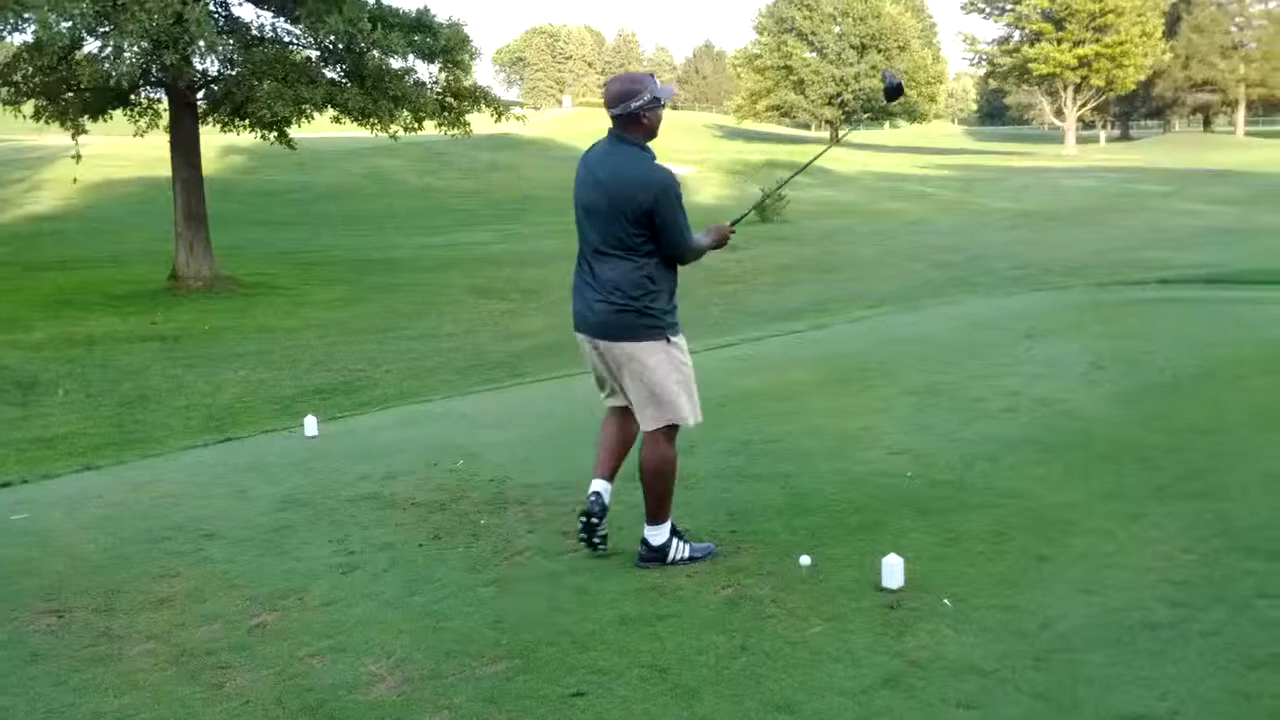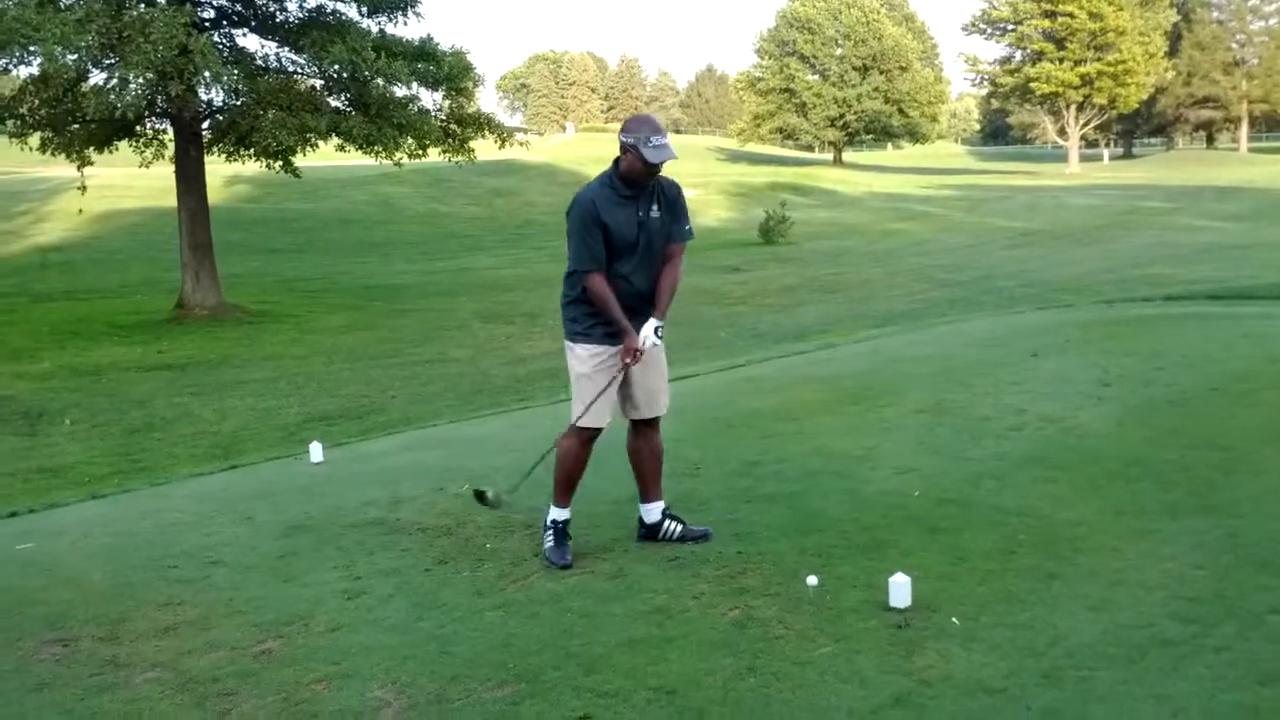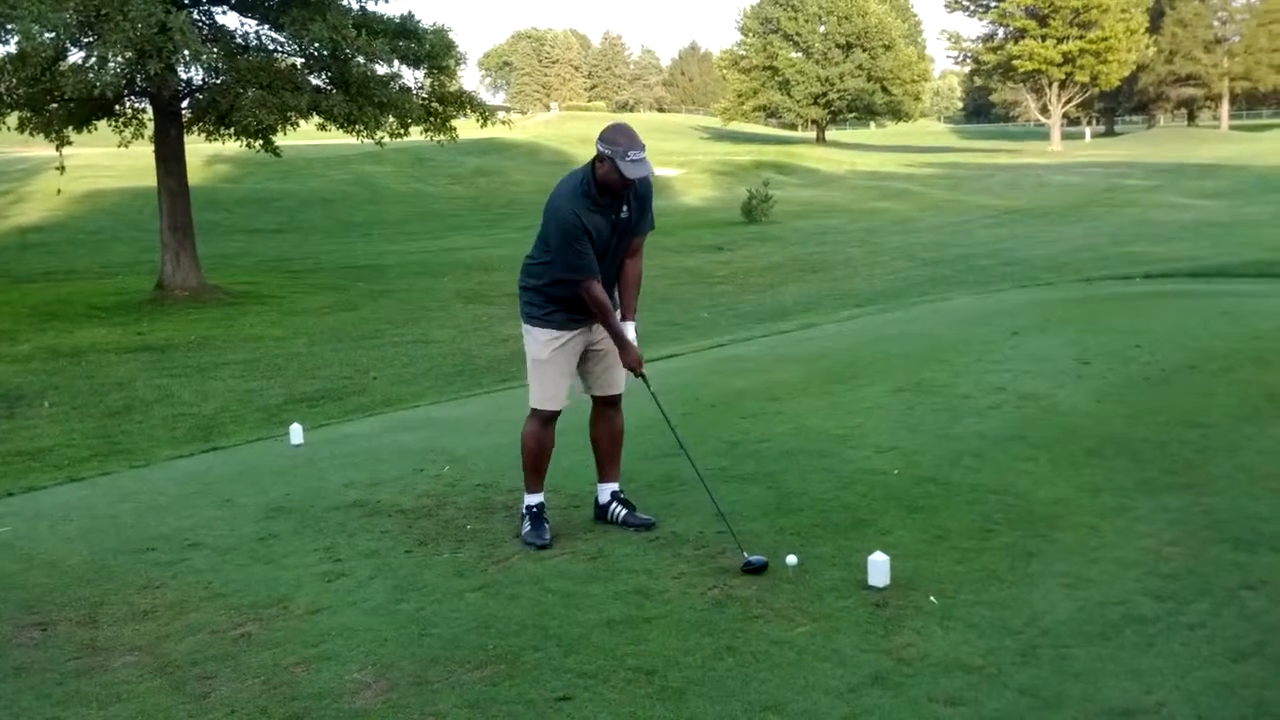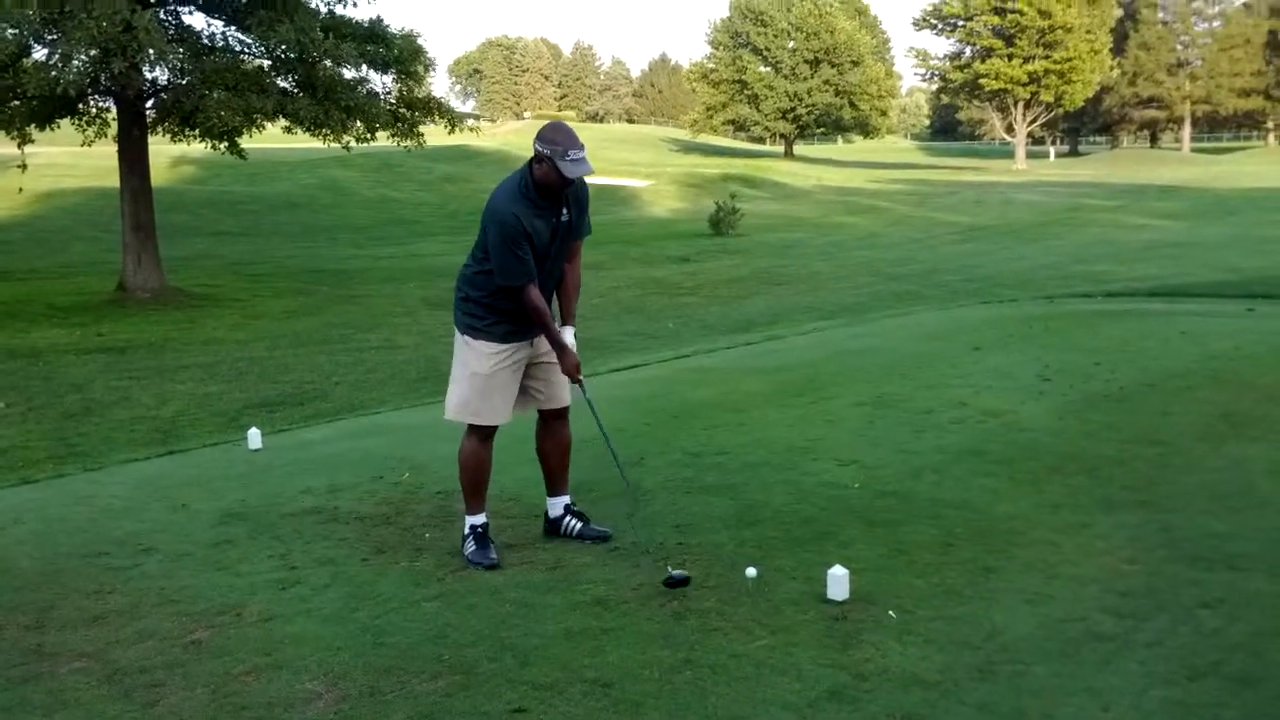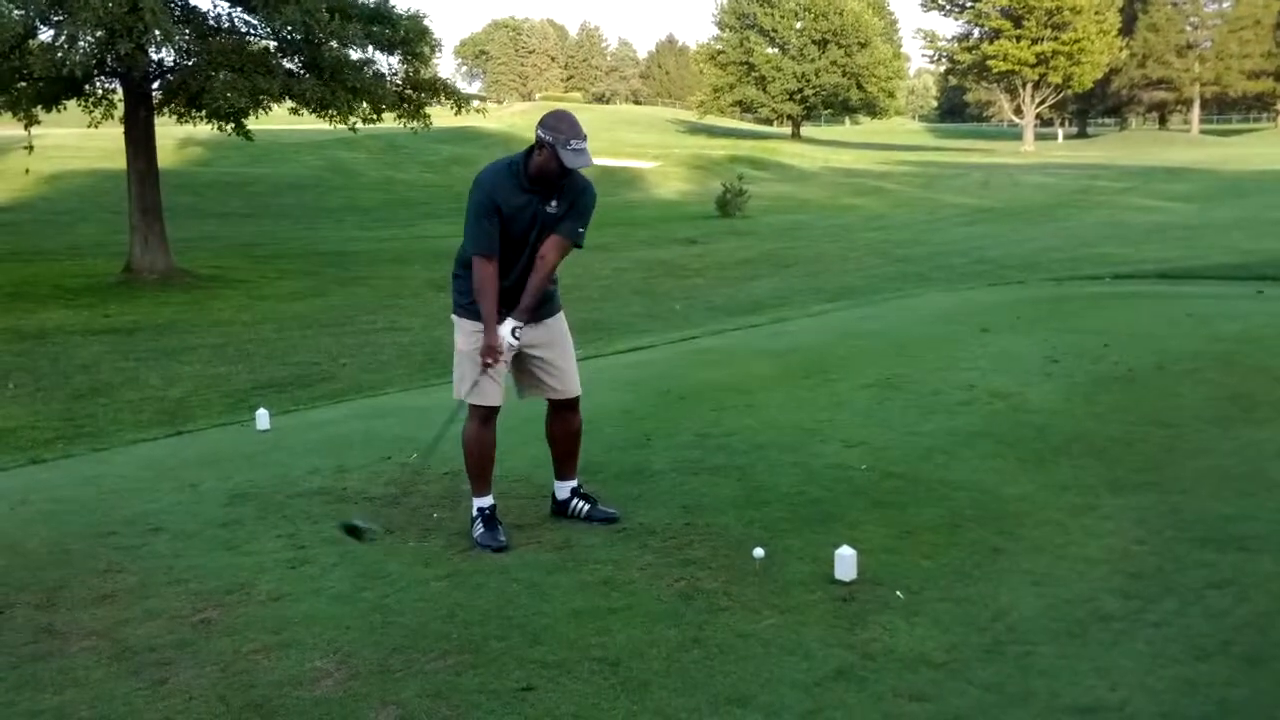
dt=1s
person 1, frame 1
left shoulder: (591, 160)
right shoulder: (656, 180)
right elbow: (682, 252)
left wrist: (696, 237)
right wrist: (713, 238)
left hip: (590, 314)
right hip: (640, 323)
left knee: (624, 410)
right knee: (662, 427)
left ankle: (598, 495)
right ankle: (658, 539)
person 1, frame 2
left shoulder: (669, 193)
right shoulder: (590, 202)
left elbow: (672, 260)
right elbow: (592, 278)
left wrist: (655, 322)
right wrist: (626, 332)
left hip: (642, 326)
right hip: (594, 330)
left knee: (647, 421)
right knee: (586, 426)
left ankle: (653, 516)
right ankle: (557, 520)
person 1, frame 3
left shoulder: (639, 188)
right shoulder: (567, 206)
left elbow: (632, 256)
right elbow: (588, 285)
left wrist: (629, 322)
right wrist: (622, 345)
left hip: (601, 308)
right hip: (552, 310)
left knee: (609, 399)
right knee: (546, 409)
left ankle: (608, 497)
right ankle: (533, 505)
person 1, frame 4
left shoulder: (575, 191)
right shoulder: (507, 209)
left elbow: (570, 260)
right elbow: (526, 290)
left wrist: (569, 329)
right wrist: (560, 349)
left hip: (538, 321)
right hip: (489, 324)
left knee: (556, 413)
right knee: (483, 426)
left ankle: (559, 511)
right ankle: (475, 527)
person 1, frame 5
left shoulder: (580, 191)
right shoulder: (492, 183)
left elbow: (546, 260)
right elbow: (483, 262)
left wrist: (517, 323)
right wrist: (490, 330)
left hip: (539, 309)
right hip: (482, 309)
left knee: (566, 400)
right knee: (483, 408)
left ankle: (566, 493)
right ankle: (483, 509)
